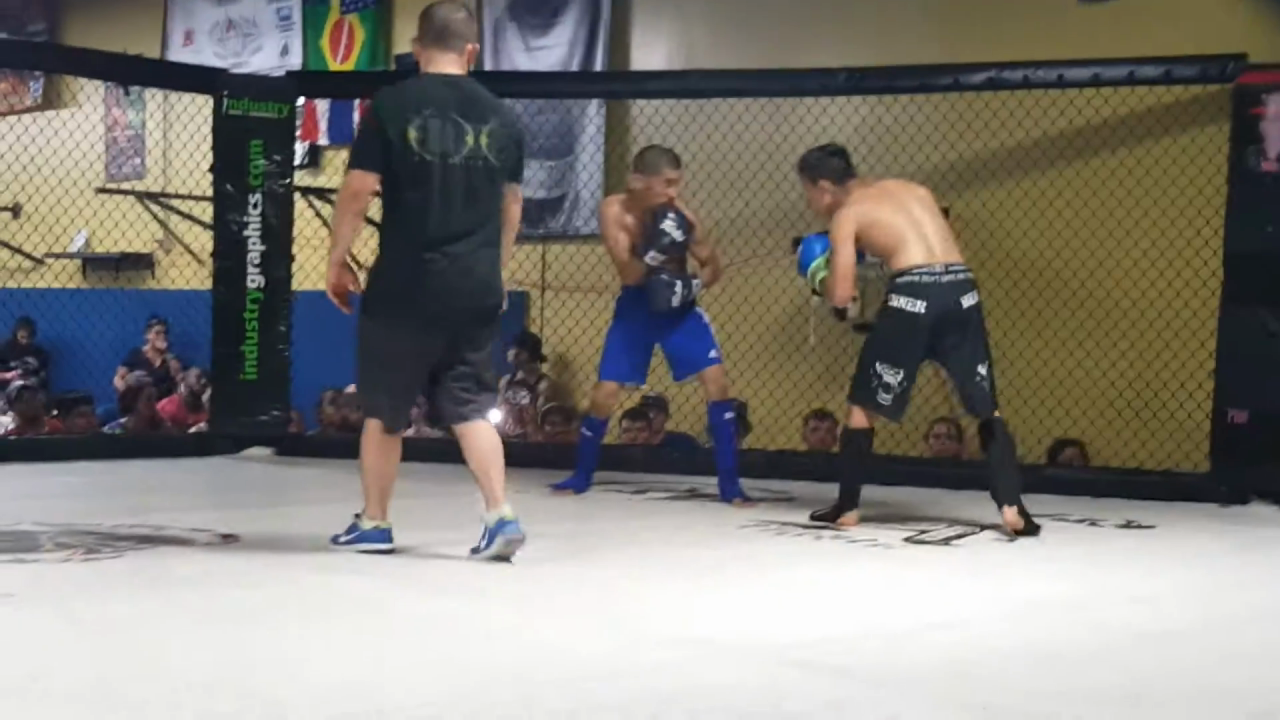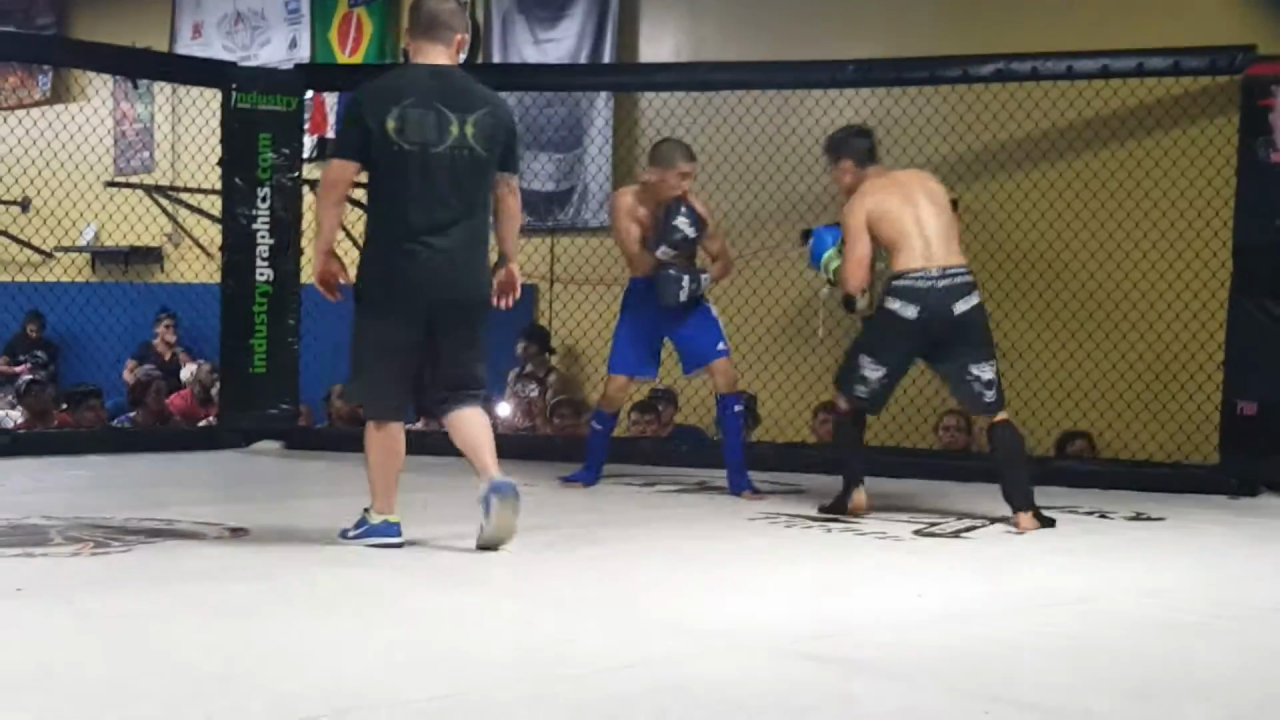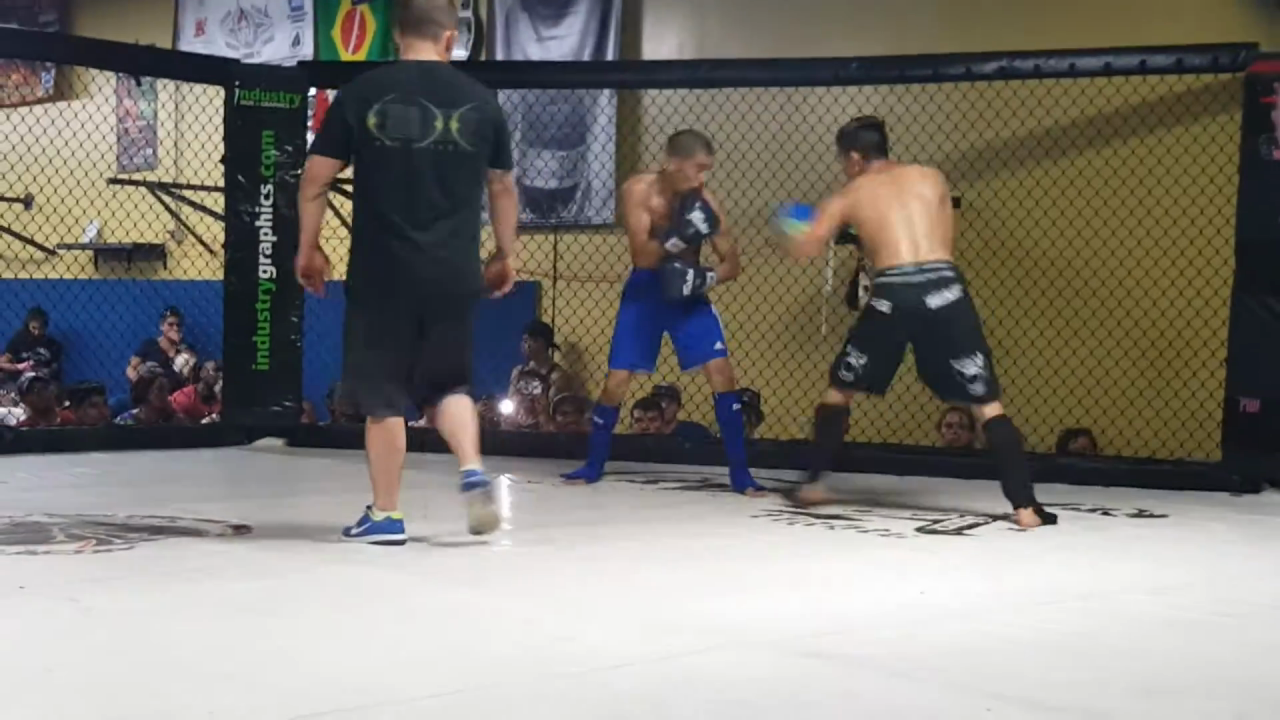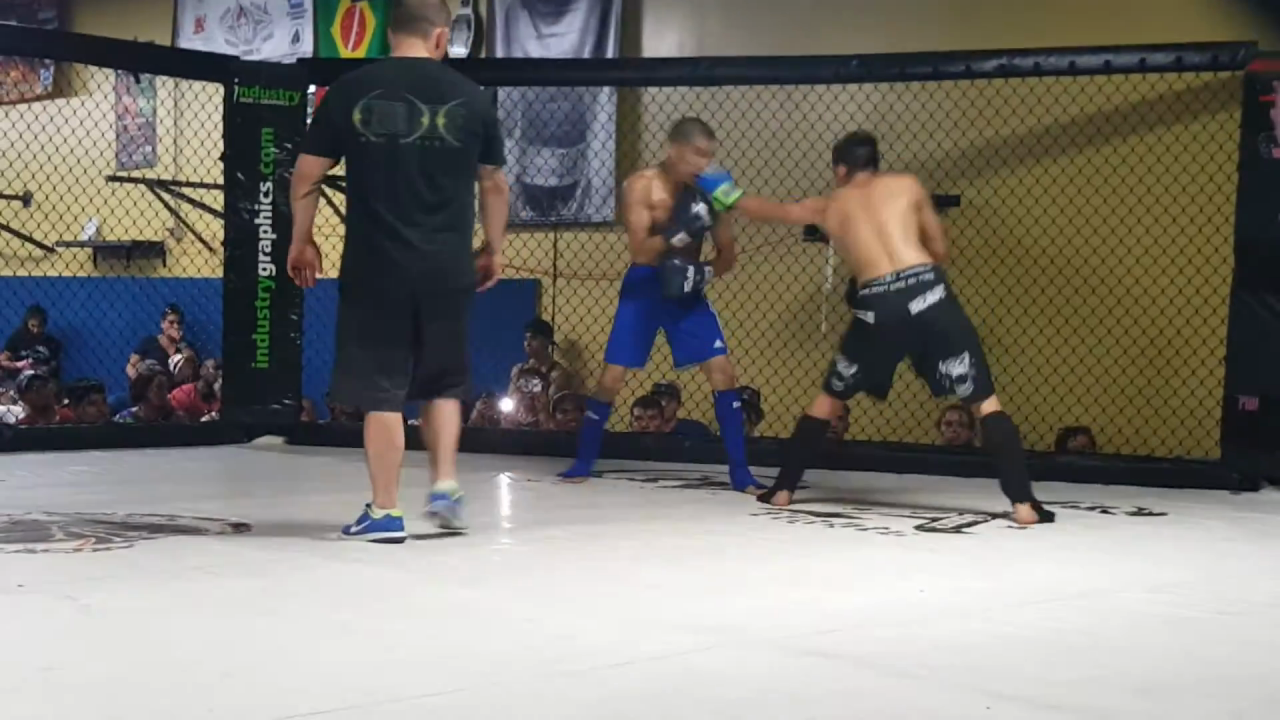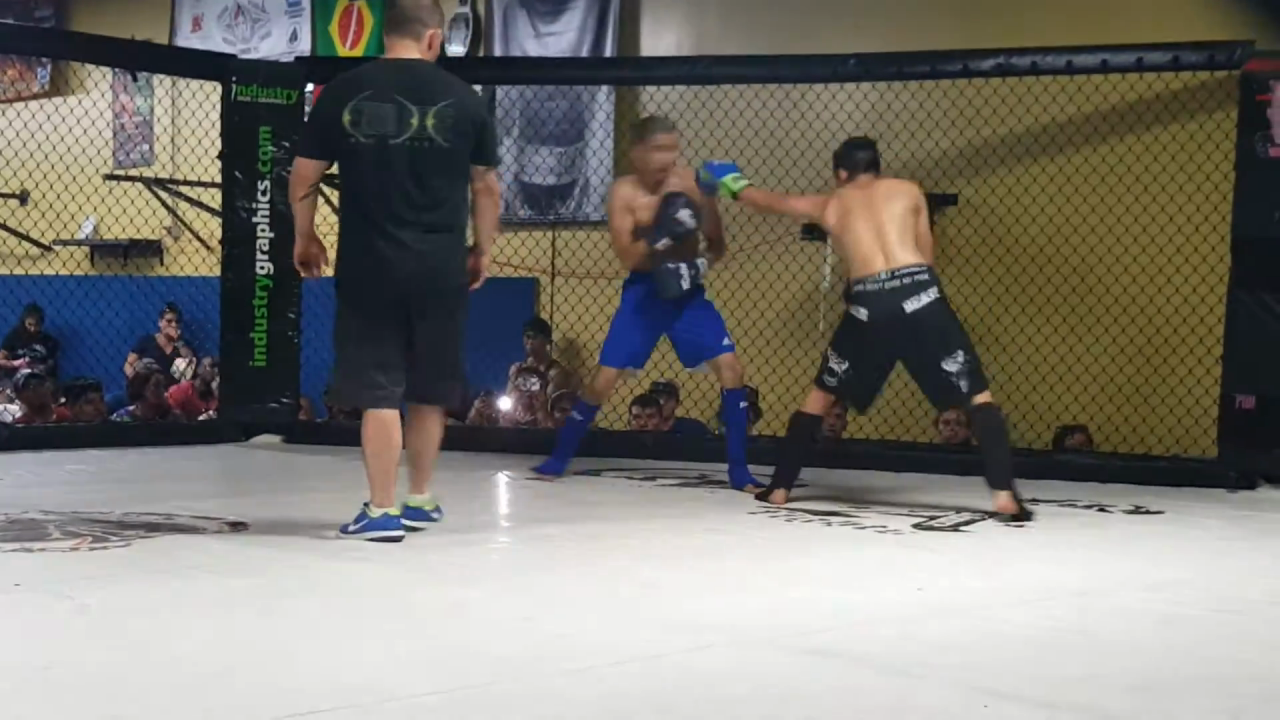
dt=0.1s
person 1, frame 1
left shoulder: (392, 106)
right shoulder: (501, 116)
left elbow: (356, 191)
right elbow: (510, 203)
left wrist: (338, 261)
right wrist: (495, 266)
left hip: (405, 284)
right hip: (478, 286)
left knee: (386, 408)
right knee: (472, 404)
left ankle: (372, 523)
right ankle: (499, 515)
person 1, frame 2
left shoulder: (374, 96)
right shoulder: (491, 106)
left elbow: (336, 180)
right elbow: (507, 193)
left wrist: (324, 250)
right wrist: (508, 259)
left hip: (392, 274)
right hip: (465, 277)
left knee: (382, 401)
right knee: (460, 392)
left ankle: (382, 517)
right ankle: (493, 479)
person 1, frame 3
left shoulder: (362, 93)
right shoulder: (482, 101)
left elbow: (316, 177)
right elbow: (503, 188)
left wrist: (308, 245)
right wrist: (505, 253)
left hip: (381, 270)
right hip: (455, 271)
left knee: (384, 396)
right knee: (450, 382)
left ankle: (385, 514)
right ankle: (471, 469)
person 1, frame 4
left shoulder: (350, 90)
right shoulder: (472, 97)
left elbow: (307, 175)
right elbow: (494, 185)
left wrist: (300, 240)
right wrist: (492, 248)
left hip: (375, 266)
right hip: (447, 267)
left knee: (379, 390)
right knee: (443, 381)
left ankle: (384, 511)
right ankle: (444, 485)
person 1, frame 5
left shoulder: (343, 92)
right shoulder: (464, 98)
left elbow: (303, 178)
right elbow: (486, 188)
left wrist: (305, 238)
right wrist: (482, 250)
left hip: (368, 268)
right hip: (440, 268)
left knee: (378, 392)
right knee: (430, 390)
left ankle: (382, 509)
right ankle: (419, 499)
person 2, frame 1
left shoulder: (846, 215)
right shoulder: (911, 187)
left elbow: (841, 297)
left wrist: (819, 276)
left hip: (912, 295)
right hip: (959, 291)
left knee: (863, 407)
right knee: (986, 409)
left ankle: (846, 507)
right ankle: (1011, 508)
person 2, frame 2
left shoulder: (859, 203)
right shoulder: (928, 180)
left elbow: (855, 283)
left wrist: (834, 266)
left hip: (908, 298)
right hip: (959, 291)
left knee: (851, 395)
right knee: (993, 408)
left ankle: (854, 490)
right ankle: (1024, 509)
person 2, frame 3
left shoulder: (849, 196)
right shoulder: (930, 176)
left elbow: (804, 248)
left wrist: (789, 224)
left hip: (892, 297)
right hip: (943, 290)
left knee: (840, 389)
right knee: (987, 402)
left ankle: (814, 483)
right ankle: (1024, 505)
person 2, frame 4
left shoulder: (828, 207)
right shoulder: (908, 185)
left elbow: (769, 211)
right elbow: (940, 250)
left wrist: (730, 196)
left hip: (876, 305)
right hip: (926, 291)
left knee: (830, 397)
right knee: (985, 398)
left ankle: (783, 489)
right ankle: (1023, 503)
person 2, frame 5
left shoulder: (828, 204)
right shoulder: (908, 190)
left elbow: (768, 202)
left wrist: (732, 185)
left hip: (867, 304)
right hip: (919, 294)
left knee: (822, 393)
right knee: (977, 395)
left ankle: (779, 486)
right ankle: (1003, 494)
person 3, frame 1
left shoulder: (681, 215)
right shoulder: (613, 211)
left elbow: (713, 265)
right elbow: (628, 274)
left wrist: (692, 285)
right wrist: (655, 251)
left hip: (677, 303)
right hip: (636, 304)
left knee: (716, 382)
right knee: (606, 394)
left ankle: (729, 483)
right ankle: (582, 475)
person 3, frame 2
left shoulder: (693, 208)
right shoulder: (625, 202)
left elbow: (723, 260)
right elbow: (637, 266)
left wrist: (702, 280)
right wrist: (666, 245)
left hip: (685, 296)
right hip: (644, 297)
left knee: (725, 374)
right knee: (616, 387)
left ankle: (738, 476)
right ankle: (591, 468)
person 3, frame 3
left shoulder: (706, 203)
right shoulder: (638, 189)
left elbow: (732, 263)
right elbow: (642, 255)
left wrist: (705, 279)
right wrist: (674, 237)
left hip: (687, 290)
right hip: (645, 290)
left knee: (721, 372)
right knee: (617, 381)
left ankle: (740, 474)
right ankle: (594, 465)
person 3, frame 4
left shoulder: (706, 193)
right shoulder: (640, 186)
left elbow: (728, 256)
right elbow: (640, 253)
left wrist: (703, 273)
right wrist: (679, 232)
left hip: (685, 285)
right hip: (644, 286)
left knee: (722, 370)
right knee: (612, 376)
left ankle: (740, 471)
right ankle: (584, 460)
person 3, frame 5
left shoulder: (690, 184)
right shoulder: (622, 195)
left elbow: (718, 243)
right elbow: (628, 259)
left wrist: (699, 266)
right wrist: (661, 237)
left hip: (685, 290)
right hip: (643, 290)
left knee: (730, 368)
right knee: (605, 379)
left ankle: (739, 470)
right ankle: (559, 458)
